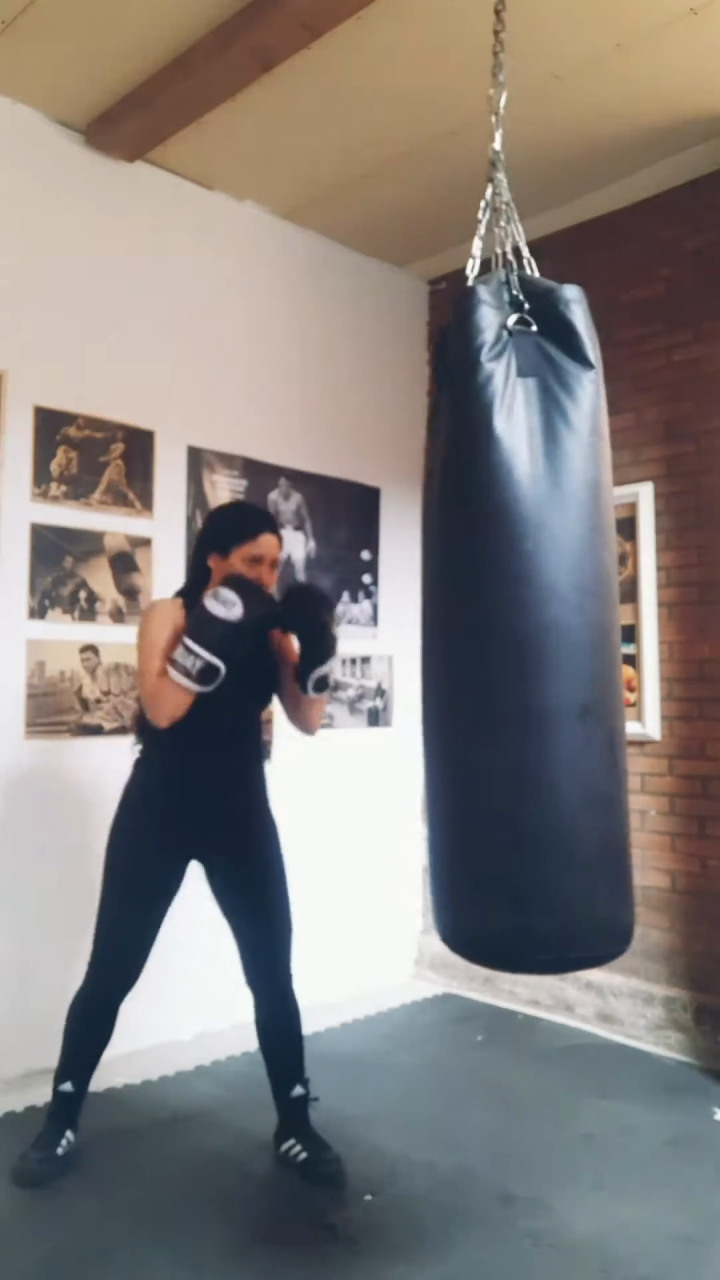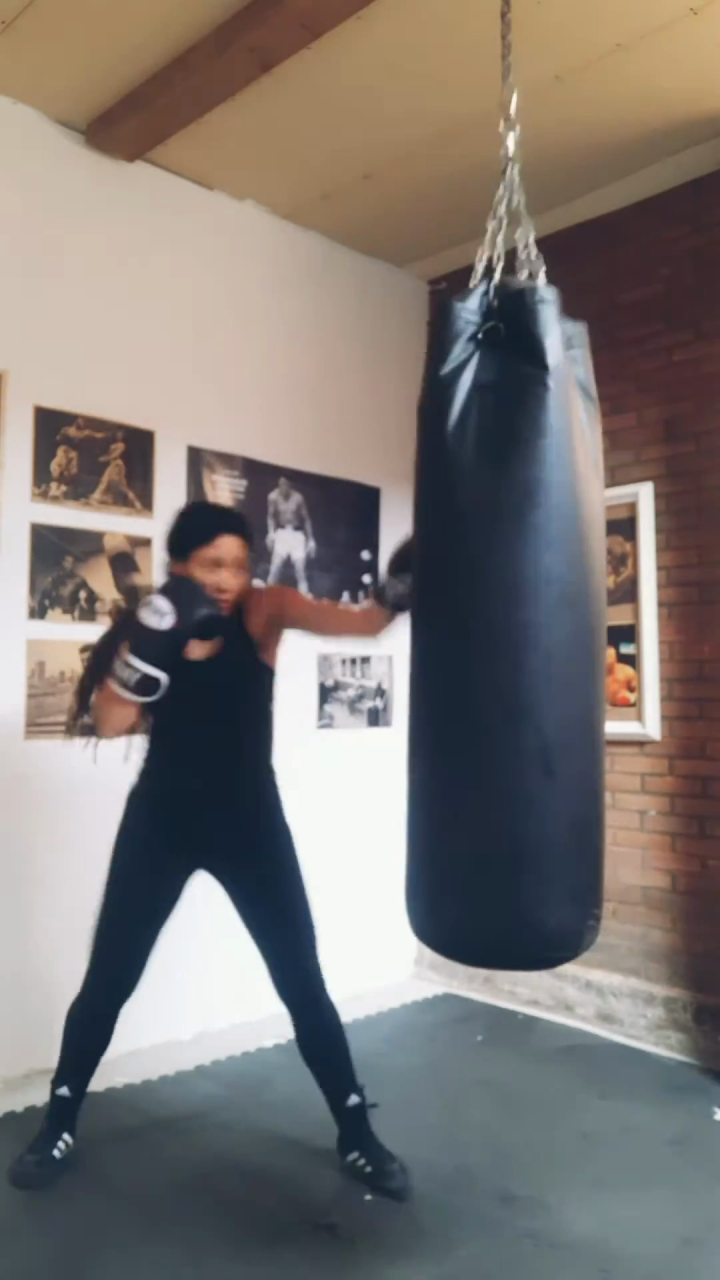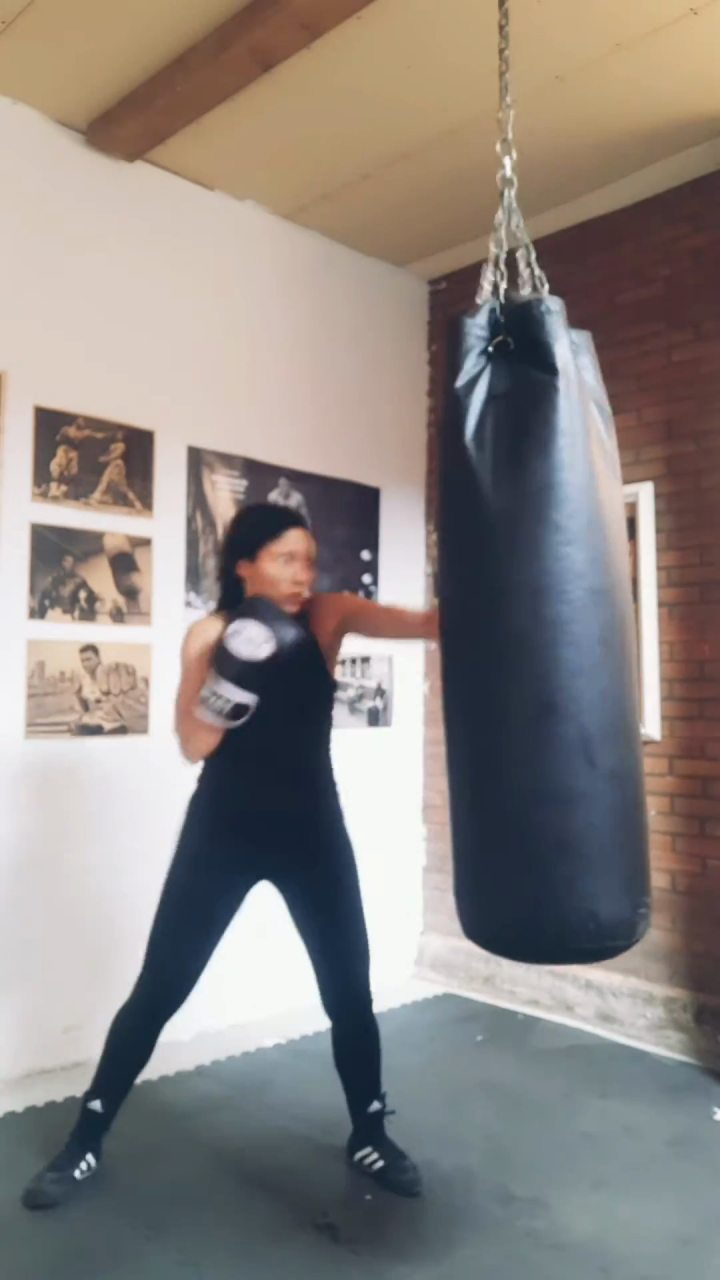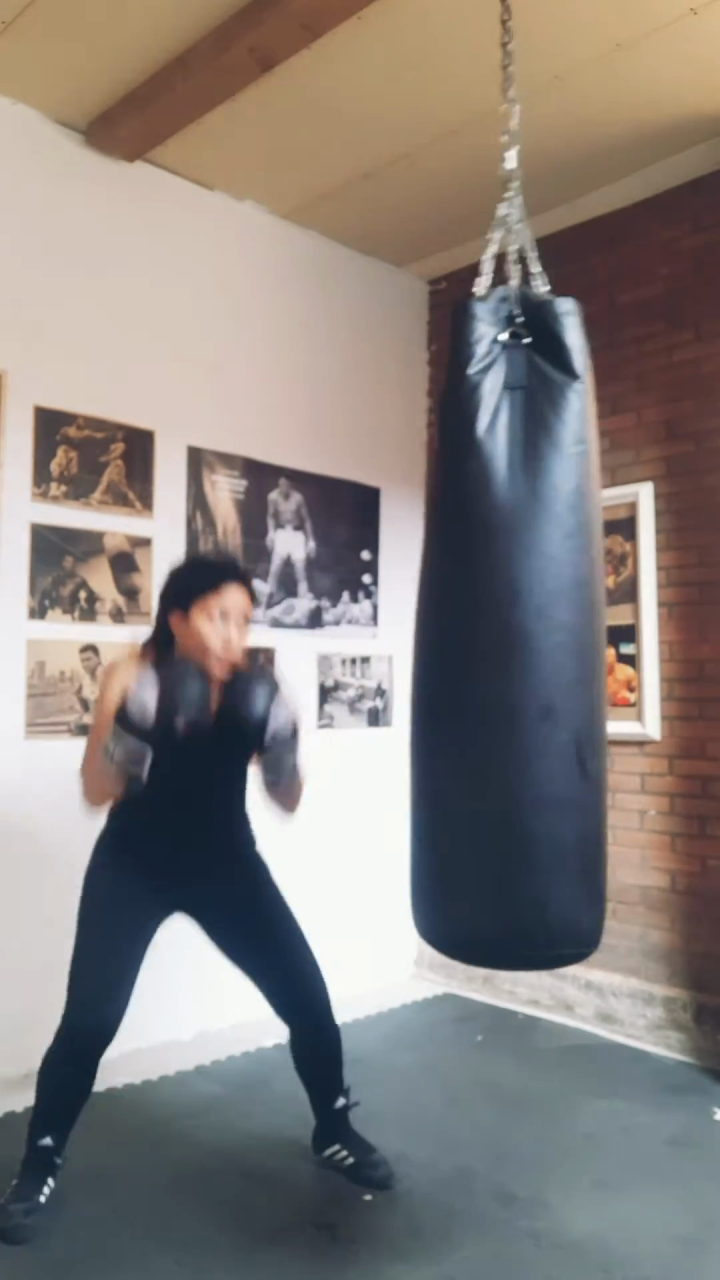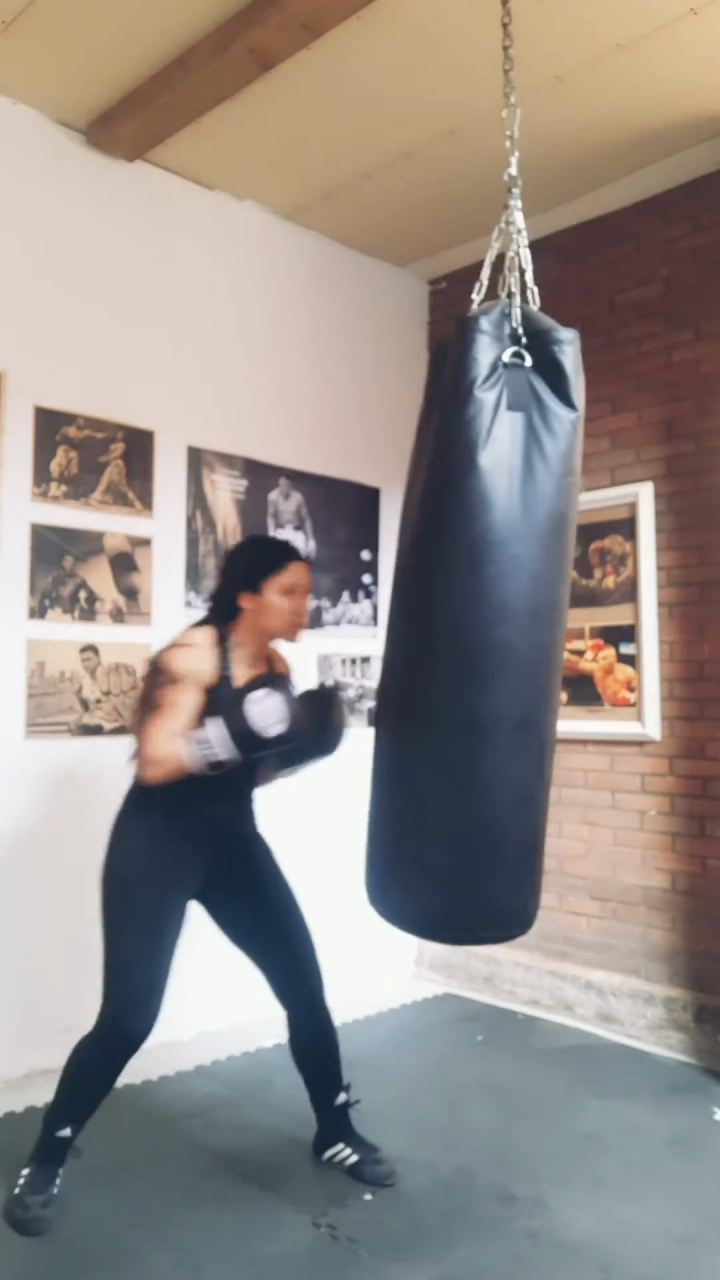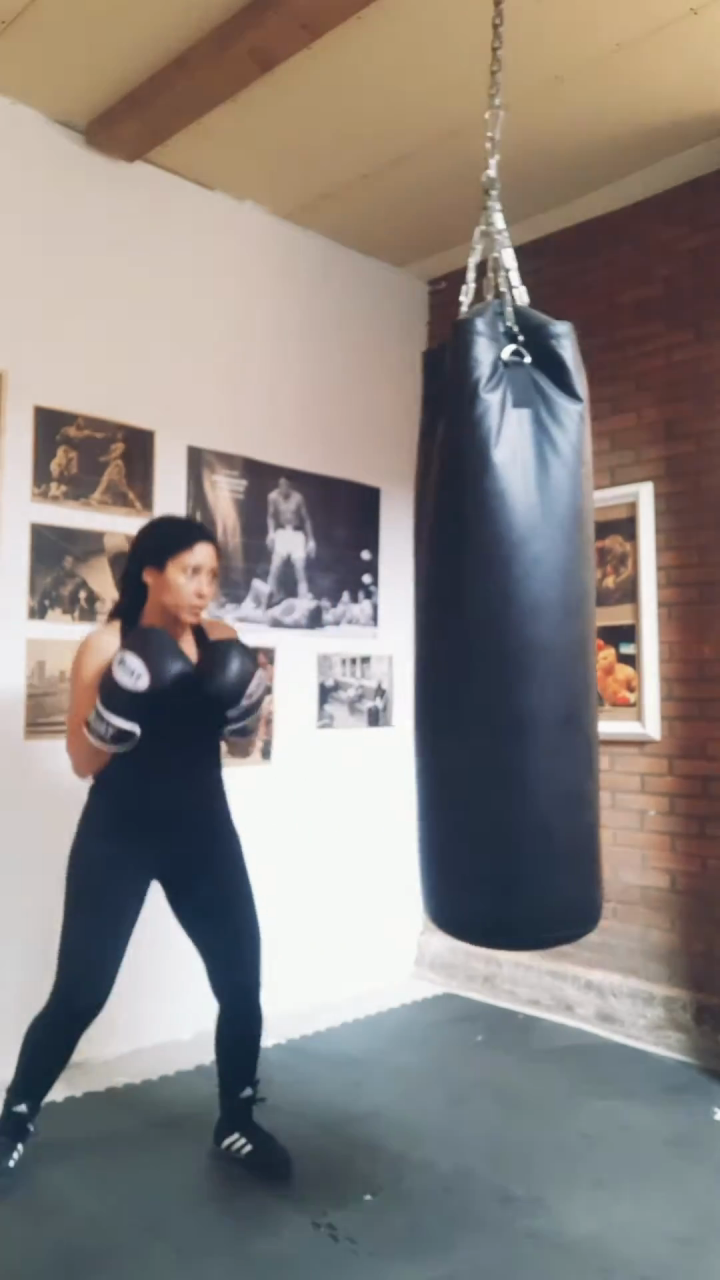
dt=0.7s
person 1, frame 1
left shoulder: (271, 622)
right shoulder: (171, 614)
left elbow: (309, 721)
right elbow: (159, 711)
left wrist: (316, 646)
right wrist: (211, 634)
left hip: (242, 812)
right hip: (160, 812)
left knee: (273, 973)
right knee: (112, 971)
left ankle: (295, 1127)
right ankle: (62, 1120)
person 1, frame 2
left shoulder: (263, 609)
right shoulder: (148, 617)
left elbow: (359, 624)
right elbow: (110, 723)
left wrist: (400, 592)
right wrist: (151, 642)
left hip: (248, 817)
right hip: (161, 818)
left knee: (301, 981)
right knee: (108, 976)
left ankle: (357, 1133)
right ankle: (59, 1126)
person 1, frame 3
left shoulder: (323, 615)
right shoulder: (210, 635)
left elbow: (415, 624)
right elbow: (193, 744)
left hip: (312, 829)
right hip: (225, 832)
left knee: (350, 991)
right knee: (160, 990)
left ankle: (369, 1137)
right ankle: (85, 1141)
person 1, frame 4
left shoulder: (255, 685)
right shoulder: (132, 675)
left elbow: (288, 800)
right elbow: (96, 792)
left wrist: (278, 741)
right wrist: (137, 726)
left hip: (225, 865)
right hip: (132, 867)
left knee: (308, 1001)
right knee: (89, 1022)
left ankle: (334, 1131)
person 1, frame 5
left shoulder: (275, 669)
right shoulder: (196, 654)
right elbow: (155, 764)
right wrist: (239, 732)
left hip: (232, 840)
right hip: (156, 842)
left knee: (306, 987)
right knee: (128, 1017)
left ankle: (335, 1133)
person 1, frame 6
left shoulder: (222, 642)
right shoulder: (107, 645)
left elbow: (243, 745)
right elbow: (84, 762)
left wrist: (246, 695)
right wrist: (127, 696)
left hip: (203, 830)
right hip: (119, 834)
left knee: (241, 985)
right knee: (78, 996)
left ankle: (237, 1122)
